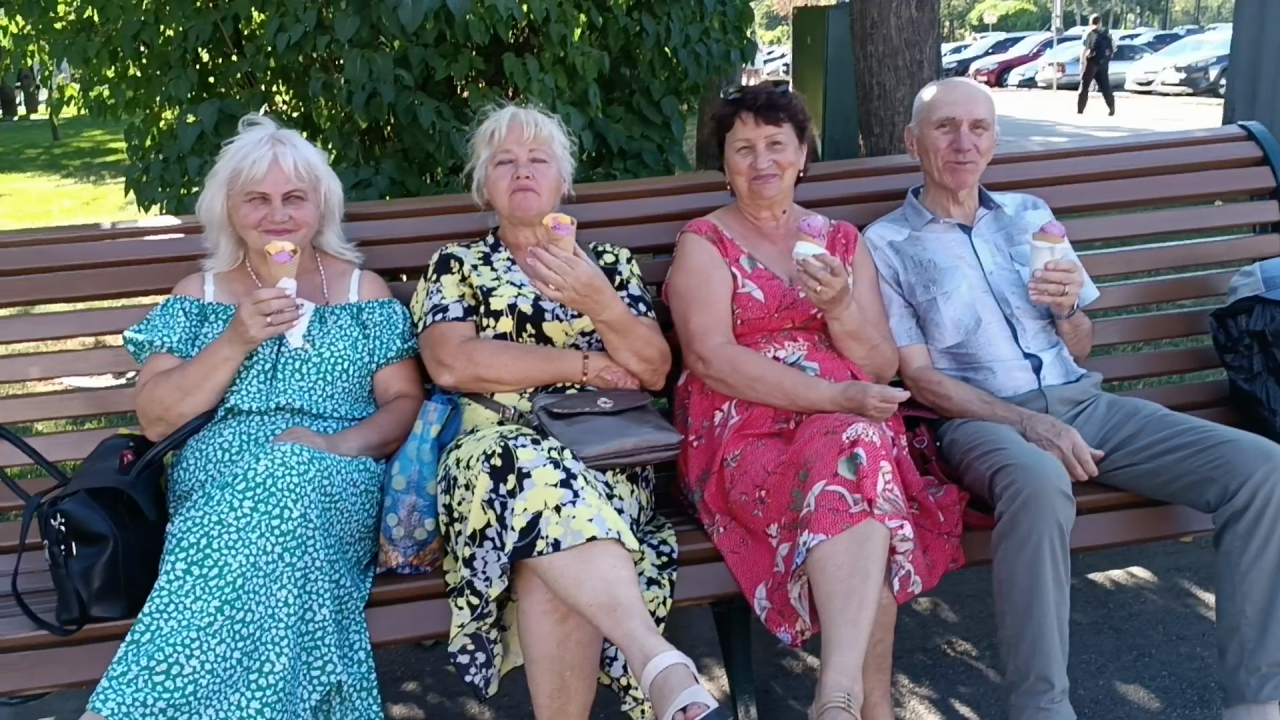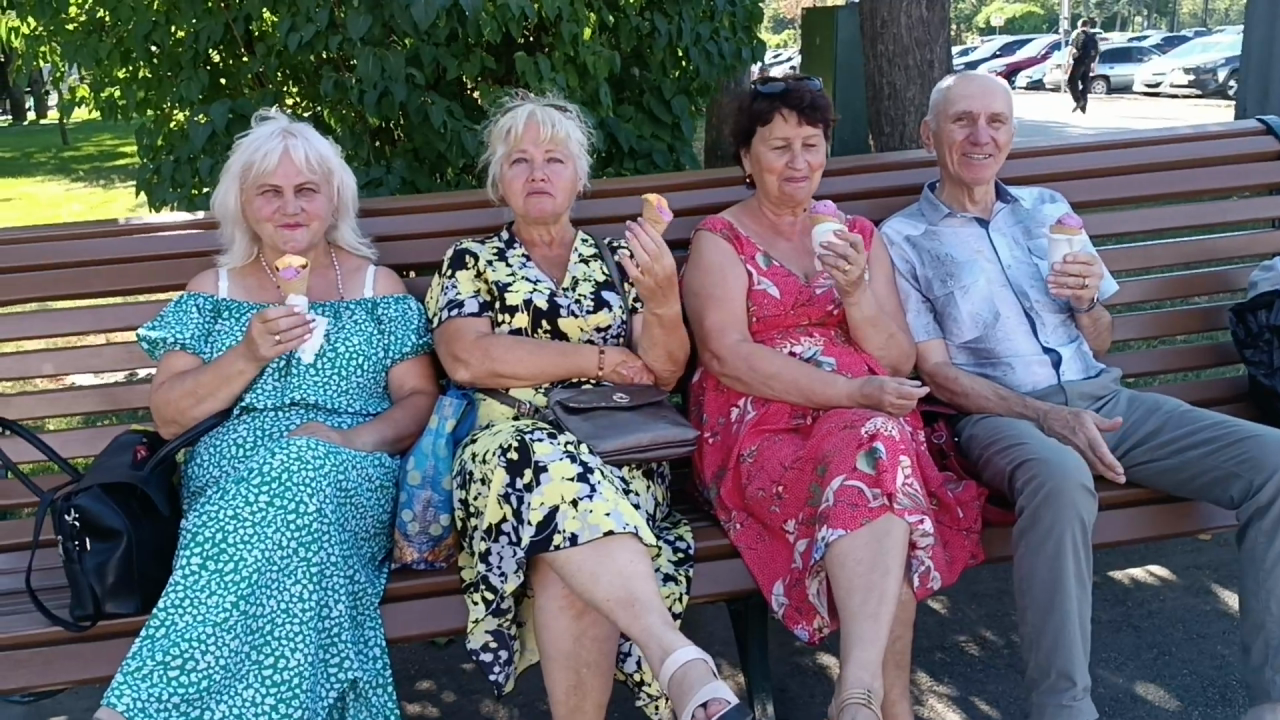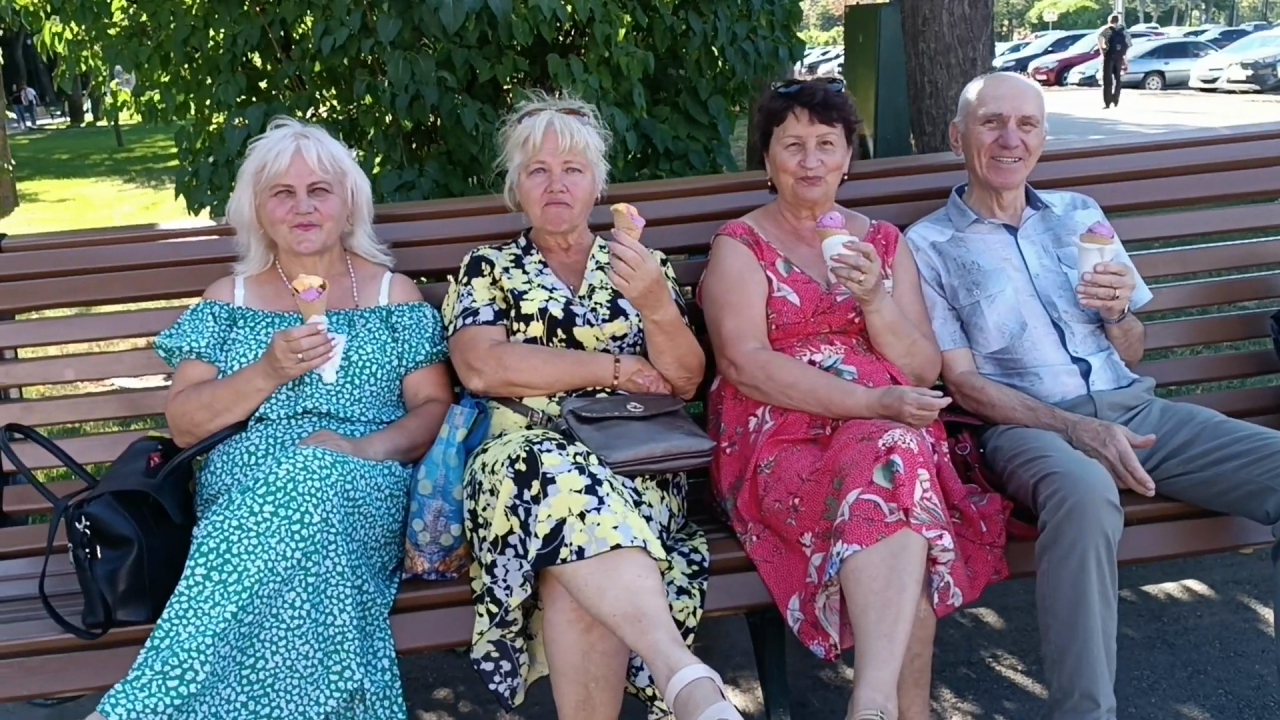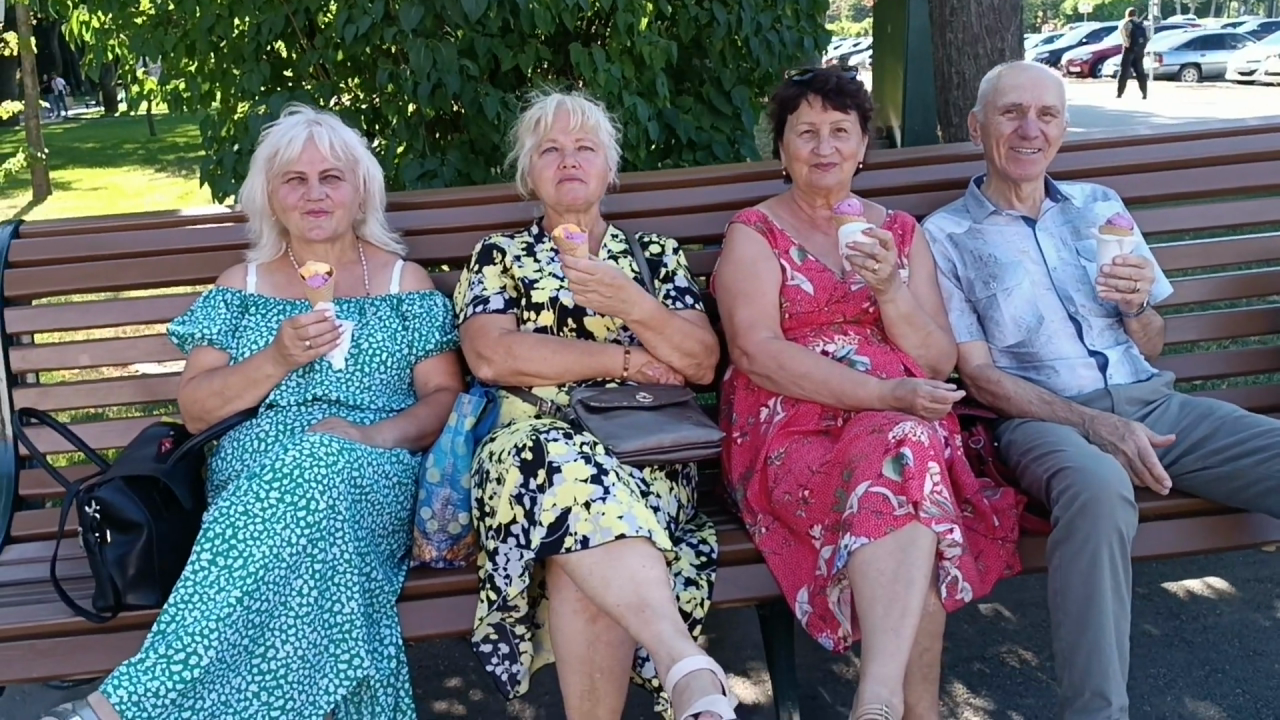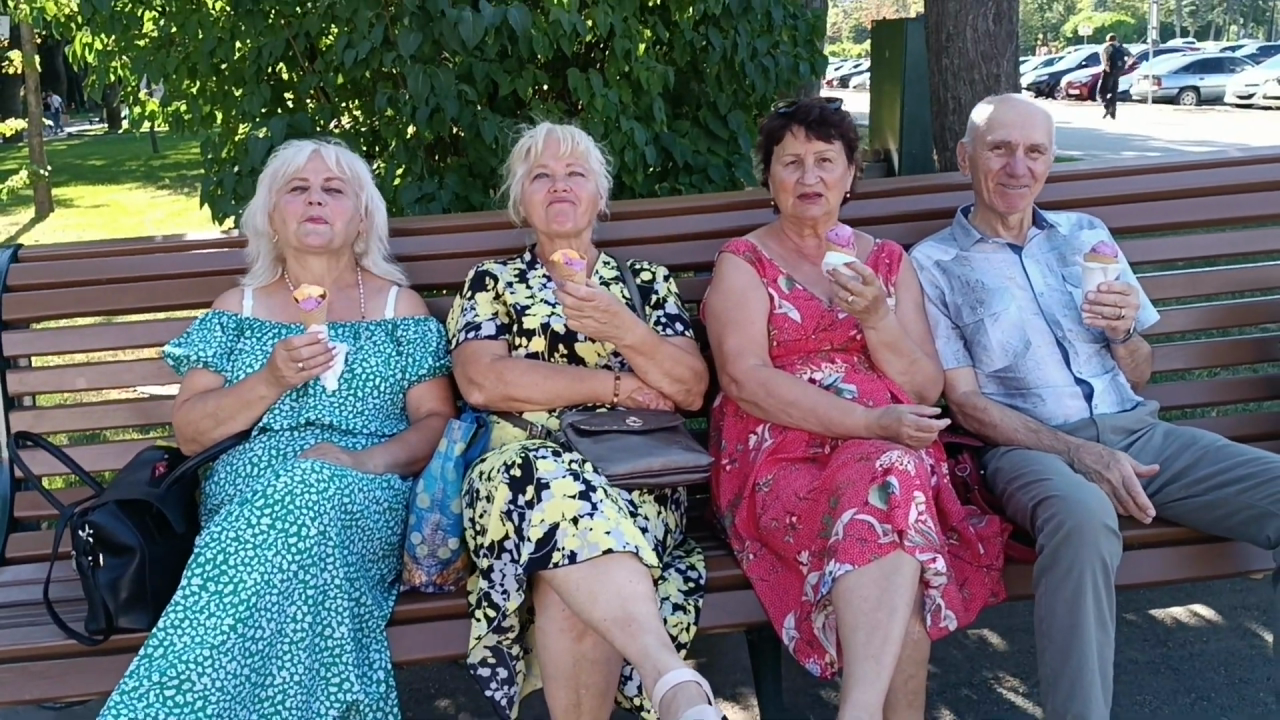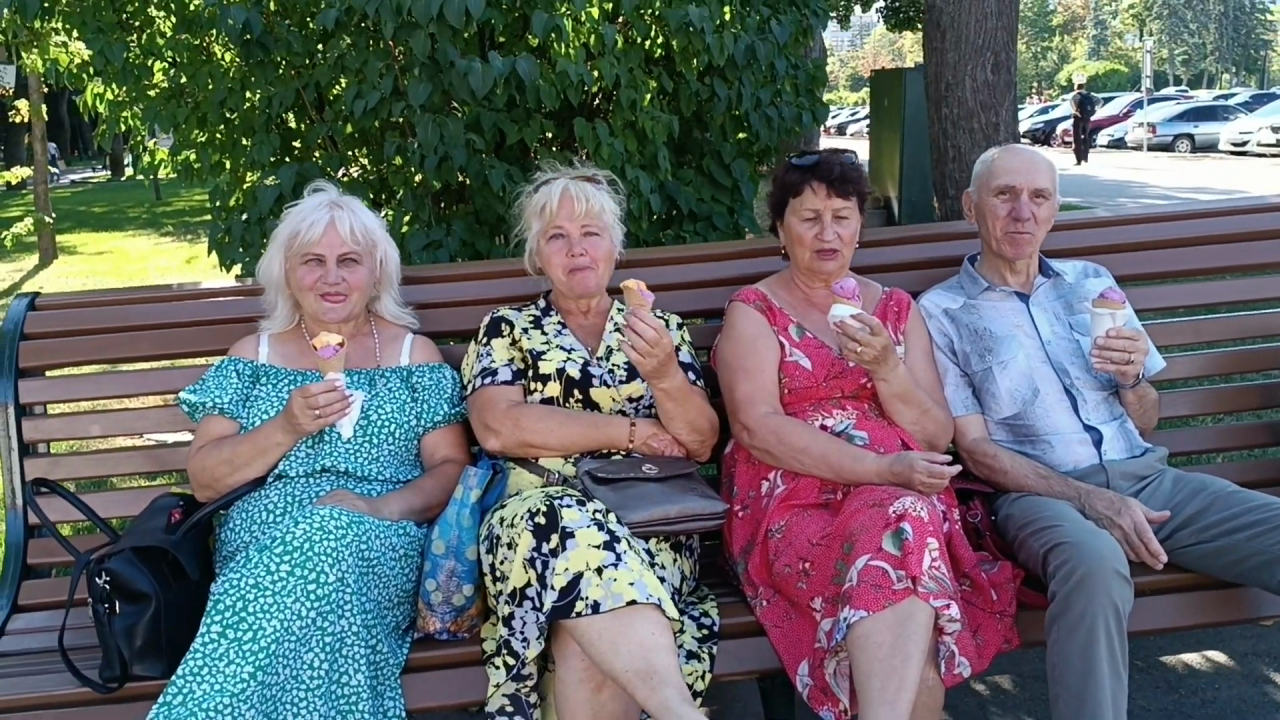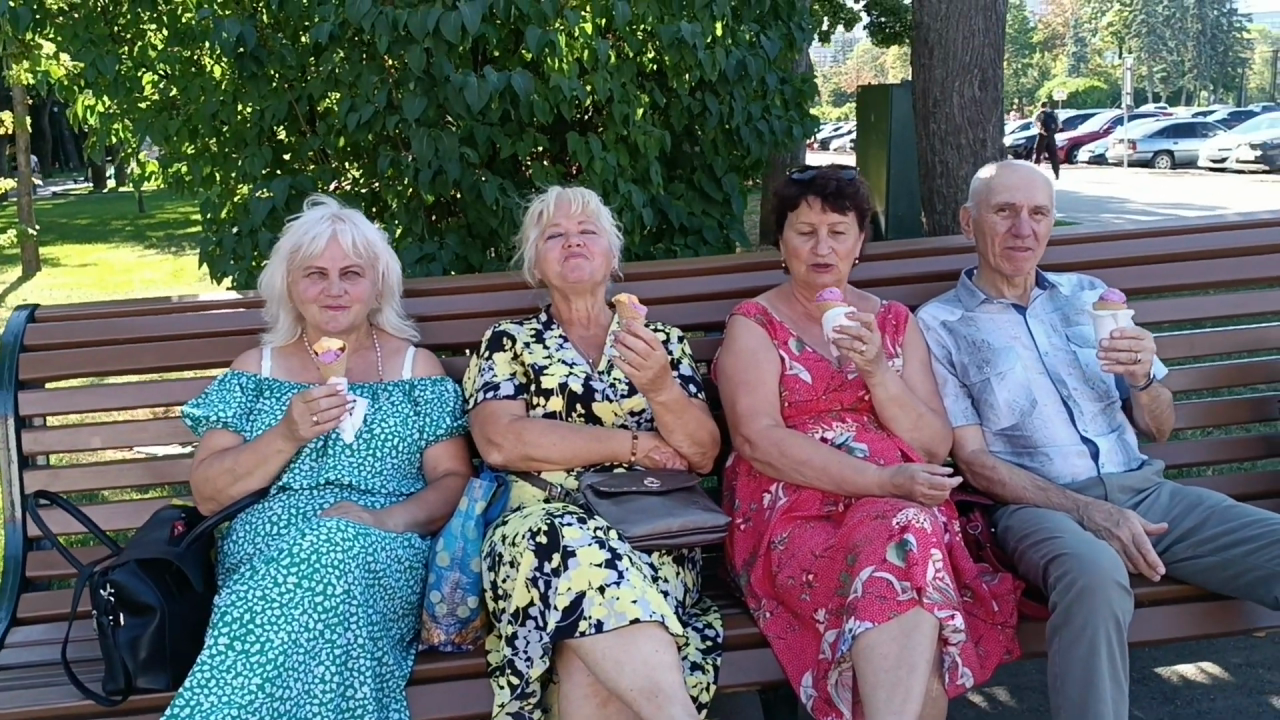
dt=0.7s
person 1, frame 1
left shoulder: (1029, 214)
right shoulder: (887, 244)
right elbow: (921, 376)
left wrist: (1067, 309)
right wrist: (1029, 424)
left hip: (1084, 402)
right hip: (981, 418)
right knee: (1039, 485)
person 1, frame 2
left shoulder: (1048, 207)
right shoulder: (902, 239)
right elbow: (937, 372)
left wrist: (1088, 303)
right wrist: (1047, 415)
left hip: (1102, 397)
right hip: (999, 414)
right knee: (1060, 478)
person 1, frame 3
left shoulder: (1080, 213)
right shoulder: (929, 245)
right elbow: (963, 382)
left wrist: (1118, 313)
right wrist: (1076, 428)
left hip: (1134, 407)
right hip: (1027, 424)
right knee: (1084, 492)
person 1, frame 4
left shoulder: (1100, 204)
right shoulder: (945, 235)
right elbow: (979, 375)
left wrist: (1137, 306)
right wrist: (1094, 423)
left hip: (1152, 401)
right hip: (1044, 417)
right knee: (1099, 486)
person 1, frame 5
left shoulder: (1086, 233)
right shoulder: (933, 264)
left elbow: (1138, 376)
right elbow: (967, 402)
left wrist: (1123, 333)
right wrist: (1080, 452)
left hip: (1138, 432)
right hip: (1030, 447)
right knee: (1082, 515)
person 1, frame 6
left shoulder: (1091, 281)
right shoulder: (941, 312)
right elbow: (976, 448)
left wrist: (1131, 379)
right wrist: (1088, 498)
left hip: (1146, 476)
right hip: (1041, 492)
right knee: (1095, 562)
person 1, frame 7
left shoulder: (1088, 294)
right shoulder: (940, 325)
left elbow: (1158, 429)
right elbow: (974, 460)
left wrist: (1144, 378)
right wrist: (1088, 511)
left hip: (1142, 489)
right hip: (1038, 505)
right knee: (1095, 574)
person 2, frame 1
left shoulder: (843, 239)
right shoulder: (704, 242)
left elbow: (882, 366)
right elbow: (712, 359)
left wrist: (839, 307)
right wrist: (836, 395)
left hip: (849, 420)
right hip: (746, 429)
left knee: (854, 453)
right knee: (855, 468)
person 2, frame 2
left shoulder: (858, 233)
right shoulder: (719, 239)
left elbow: (898, 362)
right elbow: (727, 358)
left wrist: (855, 292)
right wrist: (851, 391)
left hip: (864, 416)
right hip: (761, 426)
left knee: (875, 449)
right knee: (873, 455)
person 2, frame 3
left shoulder: (883, 240)
right shoulder: (739, 245)
left elbow: (922, 370)
right elbow: (746, 366)
left wrist: (874, 300)
right wrist: (873, 403)
left hip: (887, 426)
right hip: (779, 437)
left knee: (892, 456)
right knee: (894, 474)
person 2, frame 4
left shoulder: (900, 229)
right shoulder: (754, 233)
left elbow: (938, 362)
right elbow: (758, 354)
left wrist: (889, 289)
right wrist: (885, 393)
left hip: (901, 418)
right hip: (792, 428)
left knee: (905, 448)
right knee: (901, 456)
person 2, frame 5
left shoulder: (888, 260)
right shoulder: (742, 262)
left elbow: (925, 391)
right elbow: (746, 382)
left wrist: (874, 318)
right wrist: (871, 422)
left hip: (886, 446)
right hip: (780, 455)
left knee: (889, 482)
right knee: (889, 489)
person 2, frame 6
left shoulder: (896, 307)
right shoulder: (754, 311)
left elbow: (936, 436)
right elbow: (758, 428)
left wrist: (886, 368)
right wrist: (882, 467)
left hip: (898, 493)
right hip: (792, 500)
left knee: (903, 526)
right knee: (900, 545)
person 2, frame 7
left shoulder: (894, 320)
right shoulder: (754, 323)
left elbow: (935, 447)
right elbow: (759, 441)
left wrist: (877, 370)
right wrist: (884, 480)
left hip: (897, 503)
right hip: (793, 513)
left knee: (906, 534)
right knee: (903, 552)
person 3, frame 1
left shoulder: (608, 263)
right shoulder: (456, 265)
left elbow: (652, 371)
right elbow: (452, 364)
left wrist: (601, 306)
right wrist: (584, 363)
right hip: (499, 450)
right knee: (532, 476)
right ankle: (665, 671)
person 3, frame 2
left shoulder: (619, 258)
right shoulder: (469, 261)
left elbow: (665, 371)
right elbow: (467, 359)
left wrist: (661, 297)
right wrist: (599, 359)
right hip: (513, 449)
left knee: (571, 562)
right knee: (551, 473)
right ankle: (681, 665)
person 3, frame 3
left shoulder: (637, 263)
right shoulder: (487, 267)
left elbow: (684, 380)
right elbow: (482, 368)
left wrist: (656, 306)
right wrist: (615, 368)
right hip: (525, 455)
left knee: (578, 540)
right knee: (557, 480)
person 3, frame 4
left shoulder: (655, 253)
right shoulder: (499, 255)
left elbow: (701, 363)
right elbow: (491, 357)
left wrist: (631, 304)
right wrist: (624, 358)
right hip: (536, 445)
left knee: (586, 558)
right knee: (565, 470)
person 3, frame 5
left shoulder: (647, 281)
right shoulder: (491, 282)
left elbow: (692, 389)
right elbow: (483, 382)
left wrist: (623, 331)
right wrist: (616, 385)
right hip: (526, 469)
right knee: (551, 487)
person 3, frame 6
left shoulder: (661, 326)
right shoulder: (507, 328)
left elbow: (701, 442)
right elbow: (498, 429)
left wrist: (663, 375)
right wrist: (631, 431)
right hip: (543, 516)
right knee: (573, 536)
person 3, frame 7
left shoulder: (662, 339)
right shoulder: (508, 342)
left elbow: (702, 454)
right elbow: (500, 442)
left wrist: (659, 387)
right wrist: (635, 444)
right hip: (544, 528)
right knee: (570, 549)
person 4, frame 1
left shoulder: (363, 290)
right shoulder: (197, 295)
left elbow: (405, 403)
right elbow: (155, 419)
left wrist: (339, 445)
right wrist: (237, 341)
left hip: (333, 482)
right hip: (217, 481)
left knee: (289, 482)
right knee: (269, 513)
person 4, frame 2
left shoulder: (379, 285)
right shoulder: (211, 290)
left elbow: (420, 399)
right elbow: (168, 417)
left wrist: (356, 439)
right wrist: (249, 355)
left hip: (347, 477)
right hip: (234, 476)
left knee: (305, 471)
right knee: (281, 505)
person 4, frame 3
left shoulder: (393, 293)
right shoulder: (227, 299)
left elbow: (435, 408)
right elbow: (184, 425)
left wrist: (368, 447)
right wrist: (270, 370)
left hip: (362, 488)
right hip: (246, 487)
left knee: (312, 483)
right knee: (303, 500)
person 4, frame 4
left shoulder: (405, 280)
right shoulder: (240, 286)
left elbow: (445, 396)
right elbow: (195, 410)
left wrist: (374, 436)
right wrist: (278, 359)
left hip: (369, 479)
right hip: (254, 479)
left knee: (317, 464)
right knee: (294, 506)
person 4, frame 5
left shoulder: (400, 306)
right shoulder: (236, 309)
left elbow: (437, 422)
right elbow: (189, 433)
left wrist: (366, 462)
right wrist: (271, 381)
left hip: (362, 500)
right hip: (249, 496)
left knee: (309, 496)
right knee: (301, 509)
person 4, frame 6
left shoulder: (415, 353)
right shoulder: (252, 355)
left elbow: (452, 468)
right elbow: (204, 481)
left wrist: (383, 507)
right wrist: (286, 428)
left hip: (378, 544)
right hip: (265, 540)
left knee: (332, 536)
right knee: (311, 552)
person 4, frame 7
left shoulder: (416, 366)
right shoulder: (255, 369)
left elbow: (455, 481)
right elbow: (207, 494)
left wrist: (386, 520)
right wrist: (288, 435)
left hip: (382, 556)
right hip: (264, 554)
left knee: (341, 549)
right knee: (328, 558)
